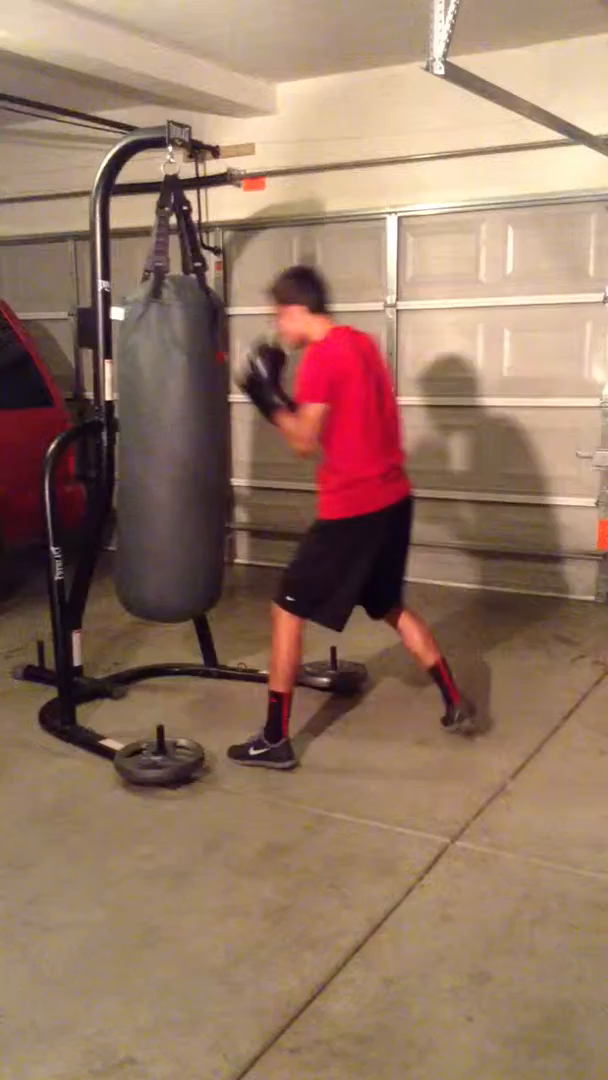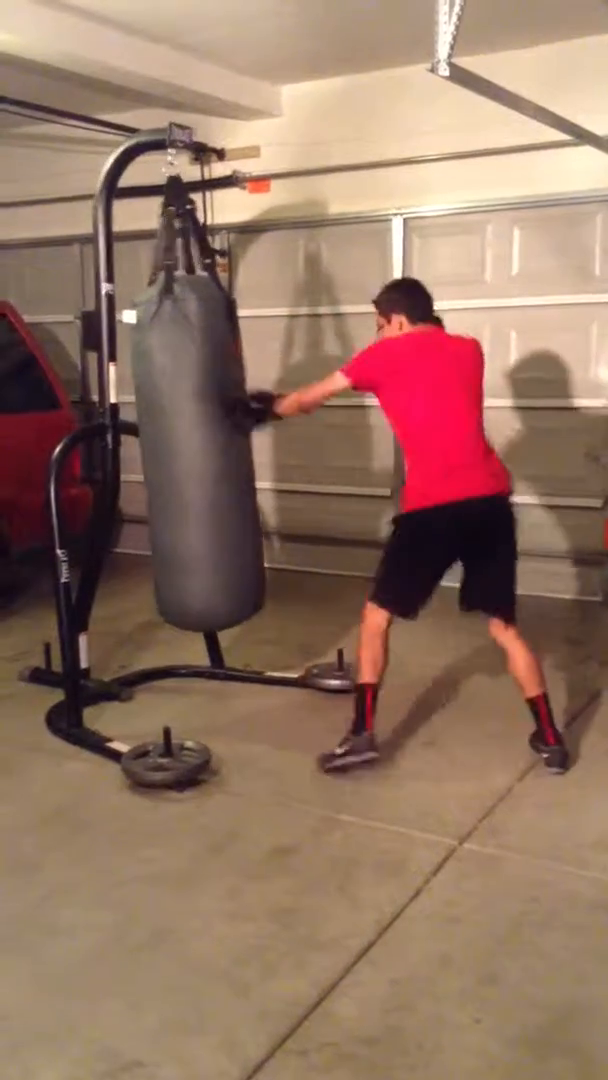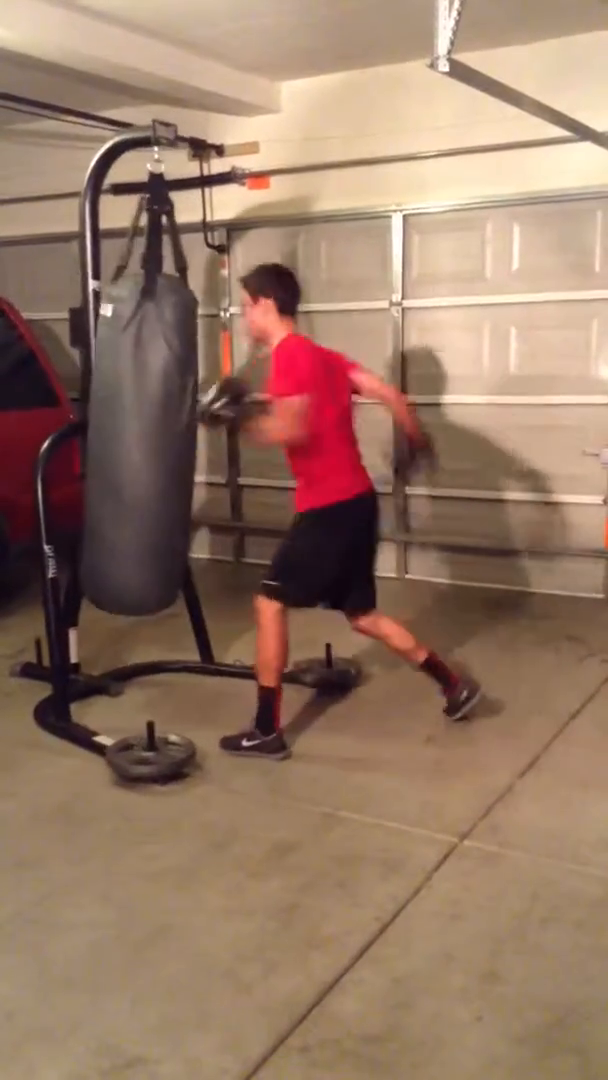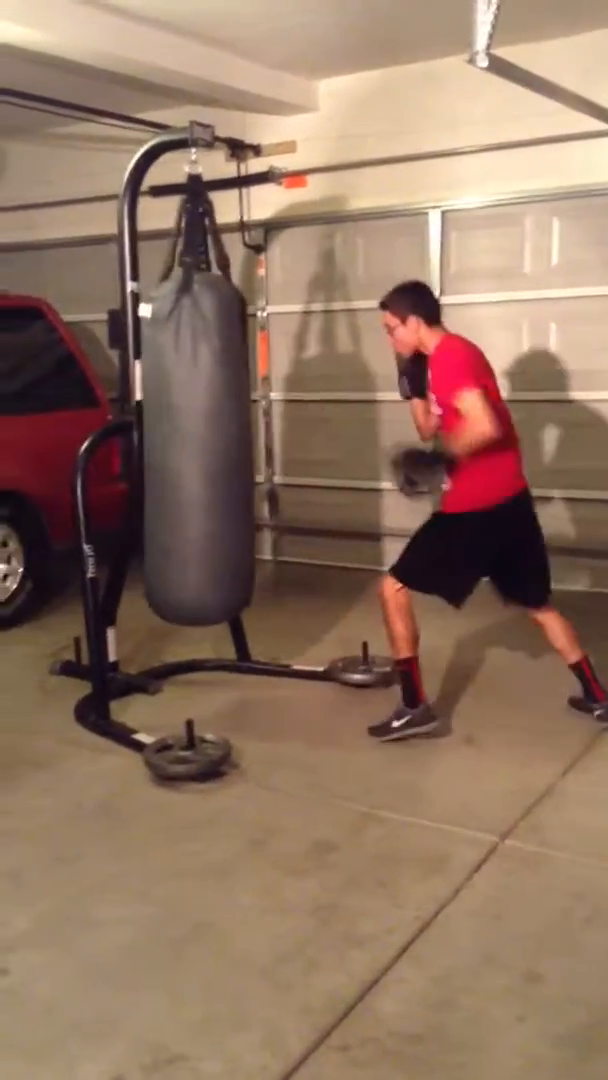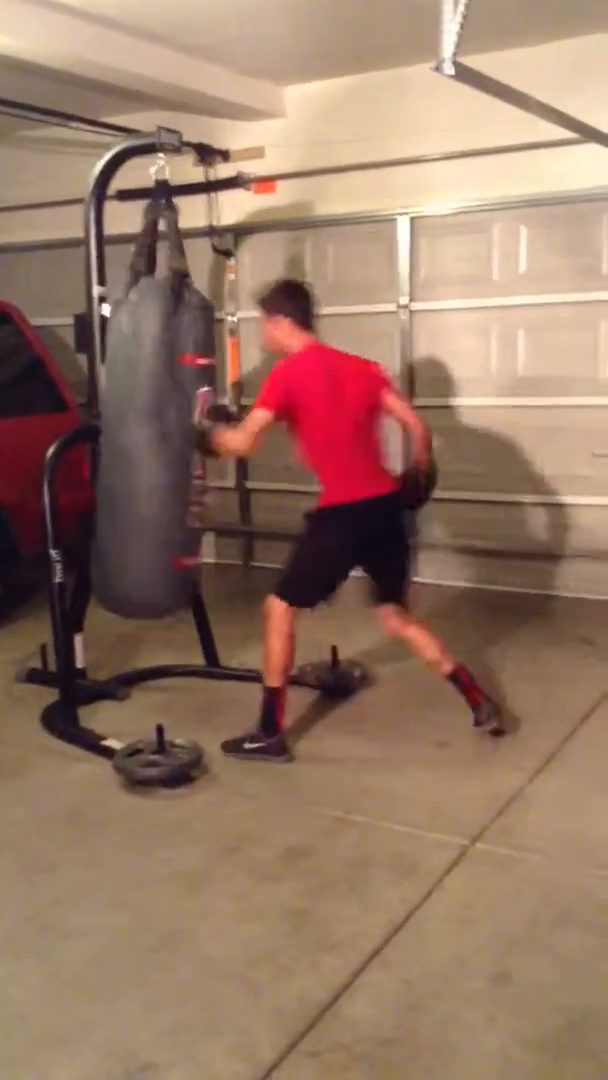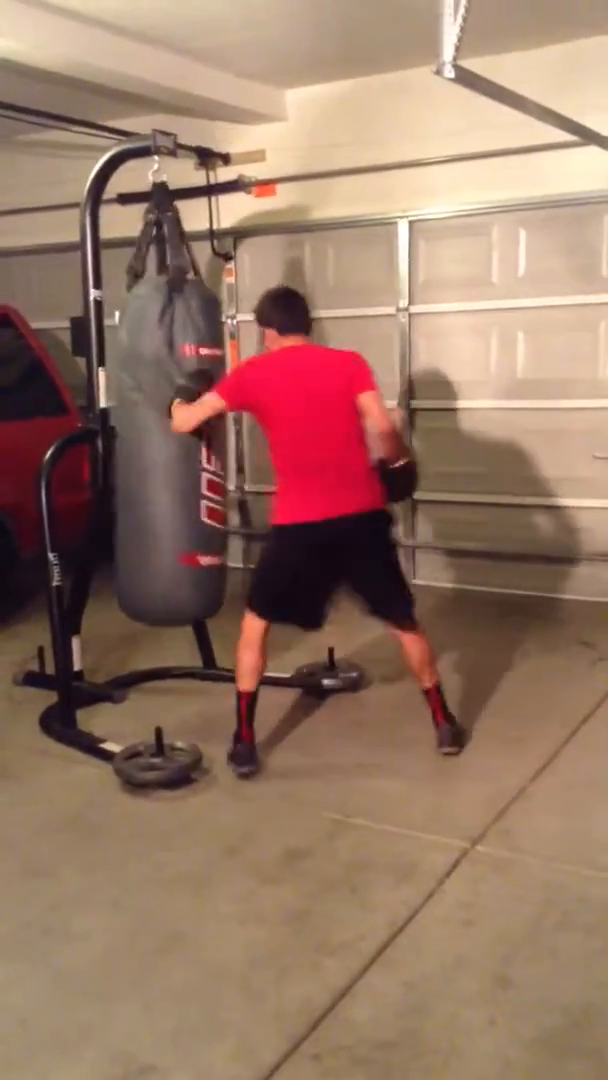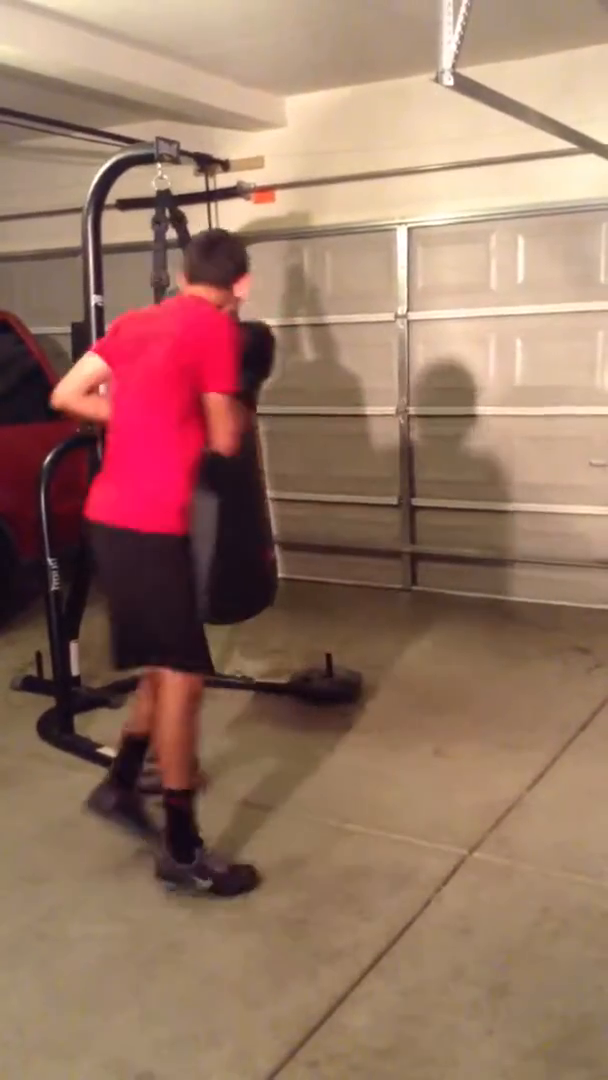
dt=0.7s
person 1, frame 1
left shoulder: (319, 357)
right shoulder: (362, 344)
left elbow: (303, 441)
left wrist: (268, 399)
right wrist: (285, 396)
left hip: (352, 512)
right hip: (394, 500)
left knee: (289, 612)
right knee: (392, 607)
left ankle: (274, 739)
right ankle: (457, 705)
person 1, frame 2
left shoulder: (385, 353)
right shoulder: (470, 349)
left elbow: (311, 397)
left wrist: (267, 407)
left hip: (430, 507)
right hip: (489, 499)
left knee: (378, 615)
right knee: (503, 626)
left ankle: (362, 734)
right ankle: (550, 739)
person 1, frame 3
left shoulder: (289, 354)
right shoulder: (322, 356)
left elbow: (288, 431)
right elbow: (386, 392)
left wrist: (239, 419)
right wrist: (414, 434)
left hip: (333, 507)
right hip: (351, 500)
left knee: (270, 606)
right knee: (359, 614)
left ankle: (267, 731)
right ankle: (452, 683)
person 1, frame 4
left shoulder: (447, 357)
right shoulder: (457, 352)
left elbow: (486, 429)
right elbow: (429, 428)
left wrist: (438, 457)
right wrist: (413, 381)
left hip: (473, 507)
right hip: (512, 499)
left knee: (394, 588)
right knee: (536, 603)
left ankle: (414, 707)
person 1, frame 5
left shoulder: (289, 370)
right shoulder: (362, 368)
left elbow: (242, 442)
right elbow: (416, 424)
left wrist: (197, 435)
right wrist: (419, 470)
left hip: (345, 509)
right hip: (386, 503)
left knee: (279, 608)
right knee: (394, 616)
left ankle: (269, 733)
right ankle: (478, 702)
person 1, frame 6
left shoulder: (254, 372)
right shoulder: (349, 364)
left elbow: (184, 424)
right elbow: (382, 426)
left wrist: (176, 403)
right wrist: (394, 459)
left hip: (298, 522)
right hip: (363, 514)
left knee: (256, 622)
right knee: (402, 621)
left ankle: (244, 743)
right ankle: (444, 723)
person 1, frame 7
left shoulder: (134, 323)
right shoulder: (215, 329)
left elbow: (66, 396)
right elbow: (225, 440)
right wrist: (240, 393)
left hip: (107, 515)
right hip: (151, 525)
left knee: (167, 663)
right knee: (182, 675)
left ankle: (119, 784)
right ankle: (183, 852)
